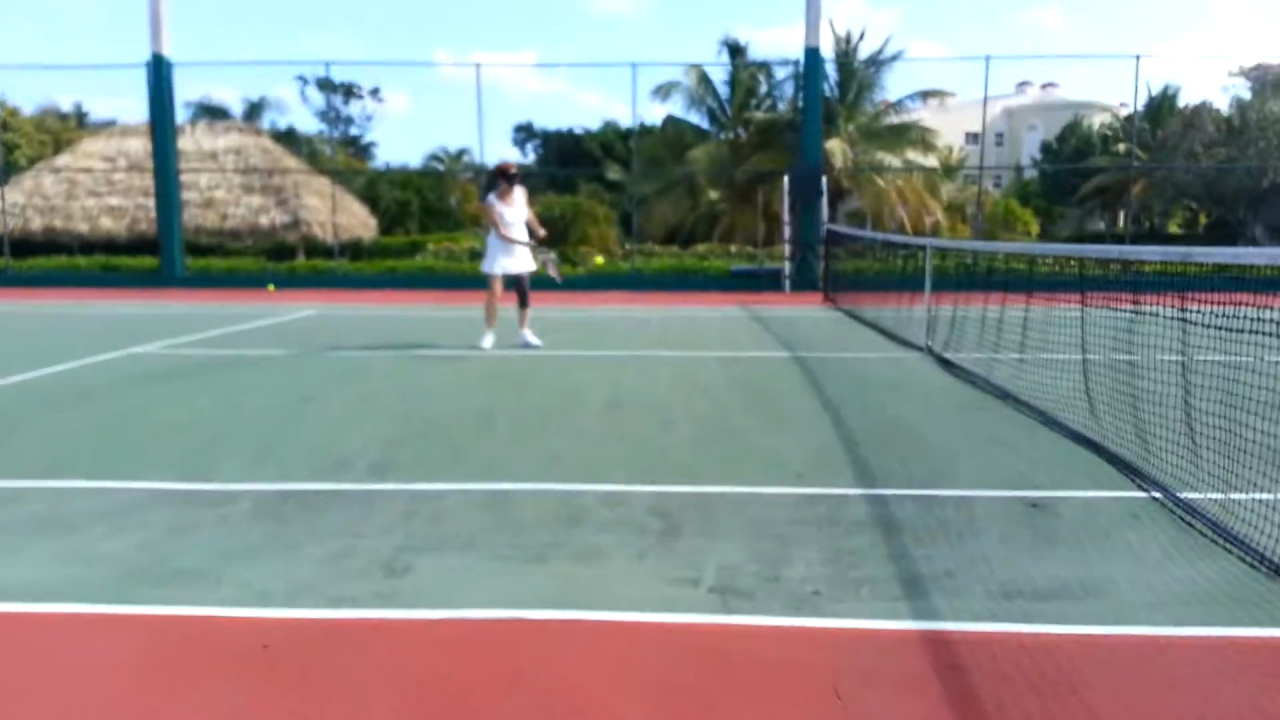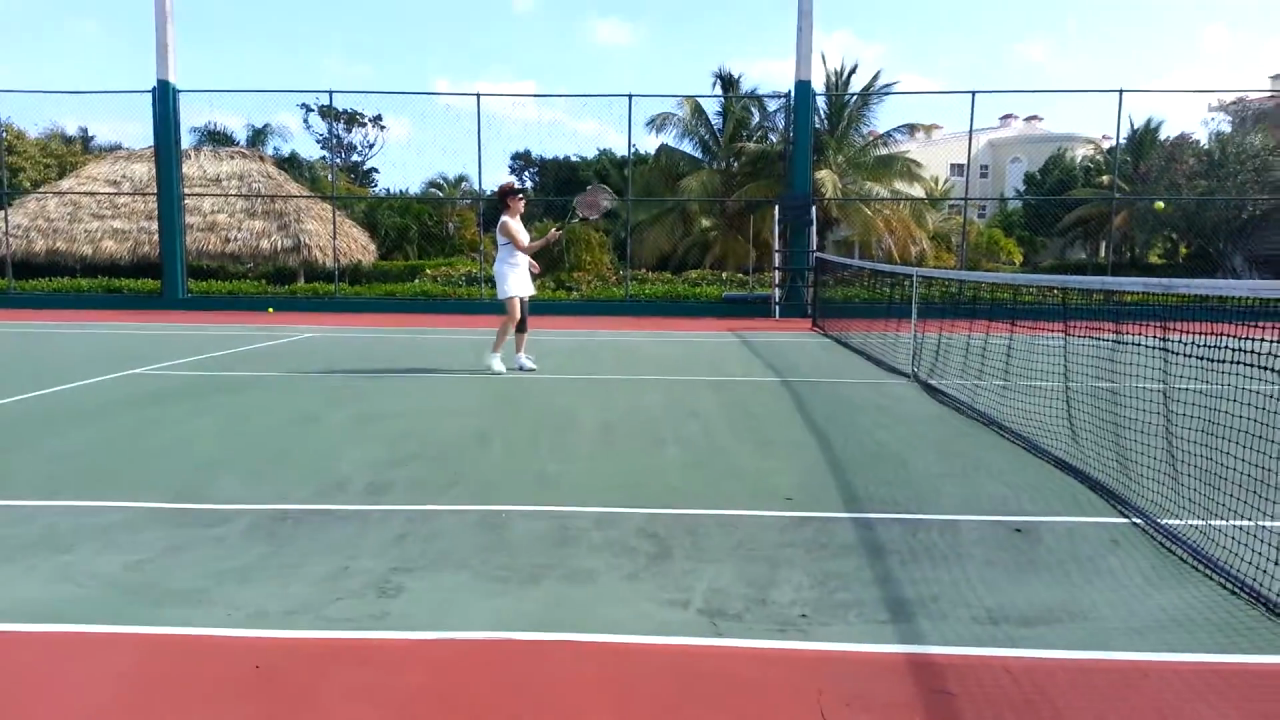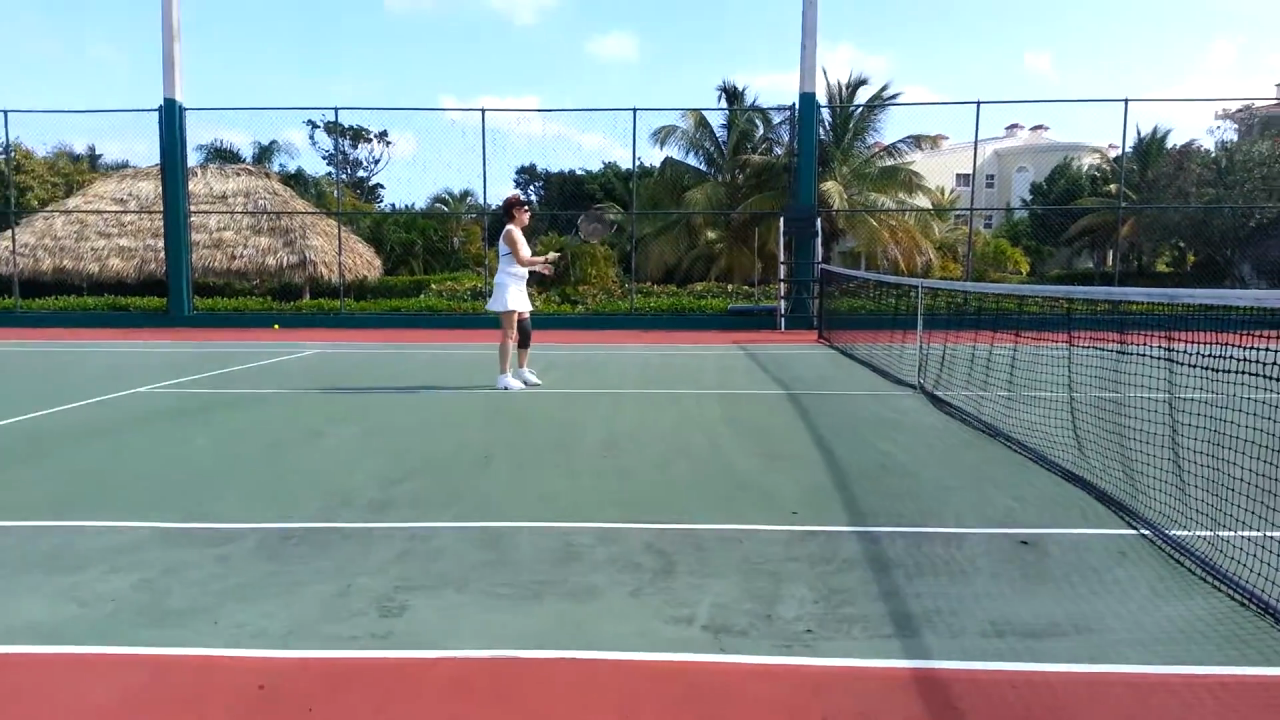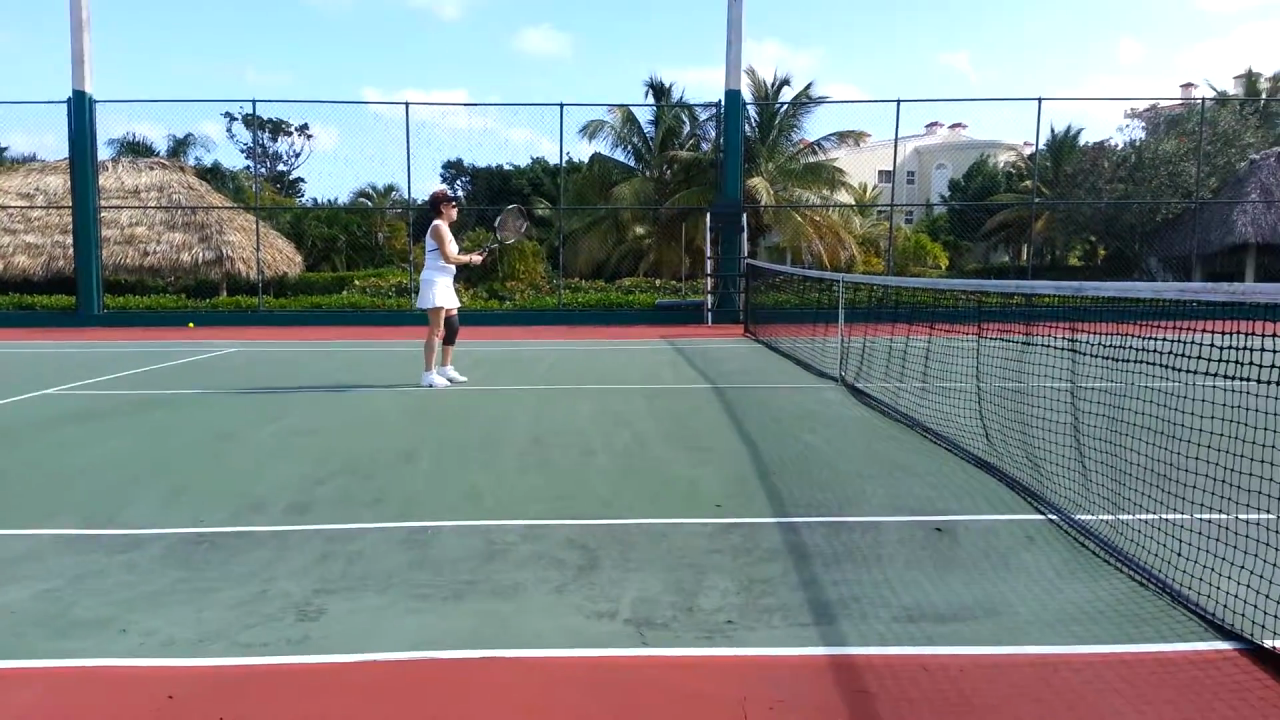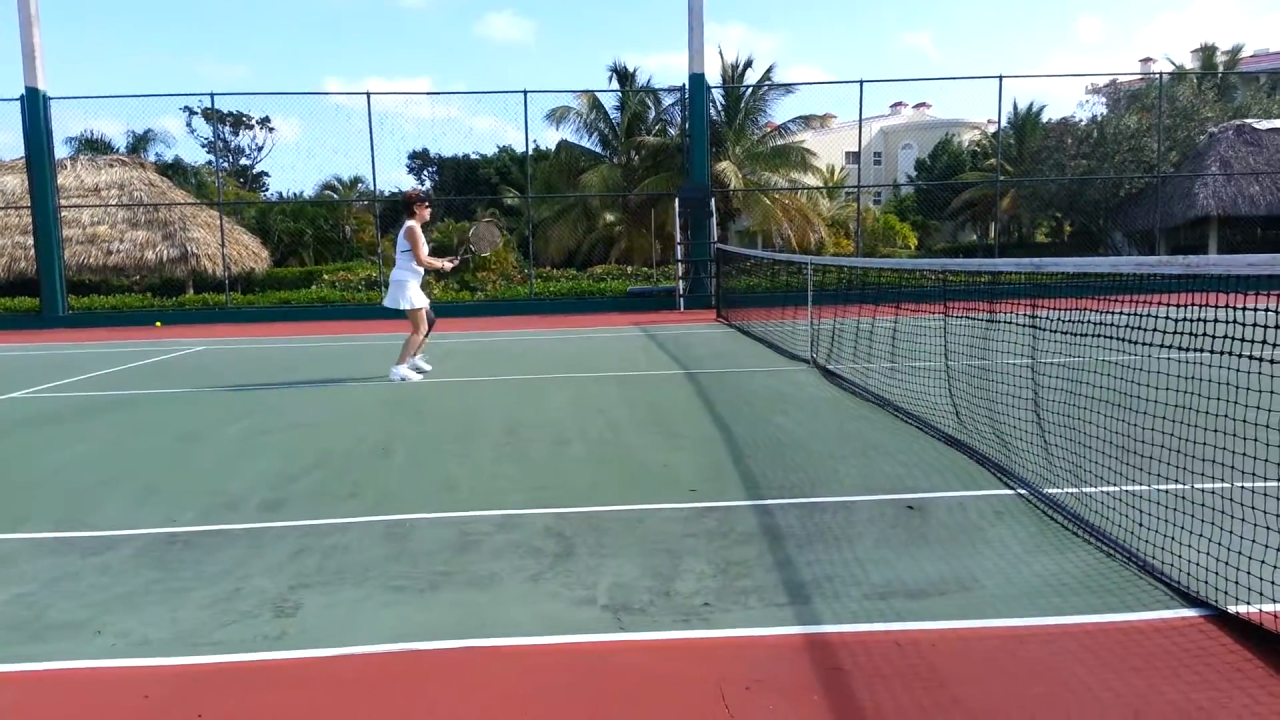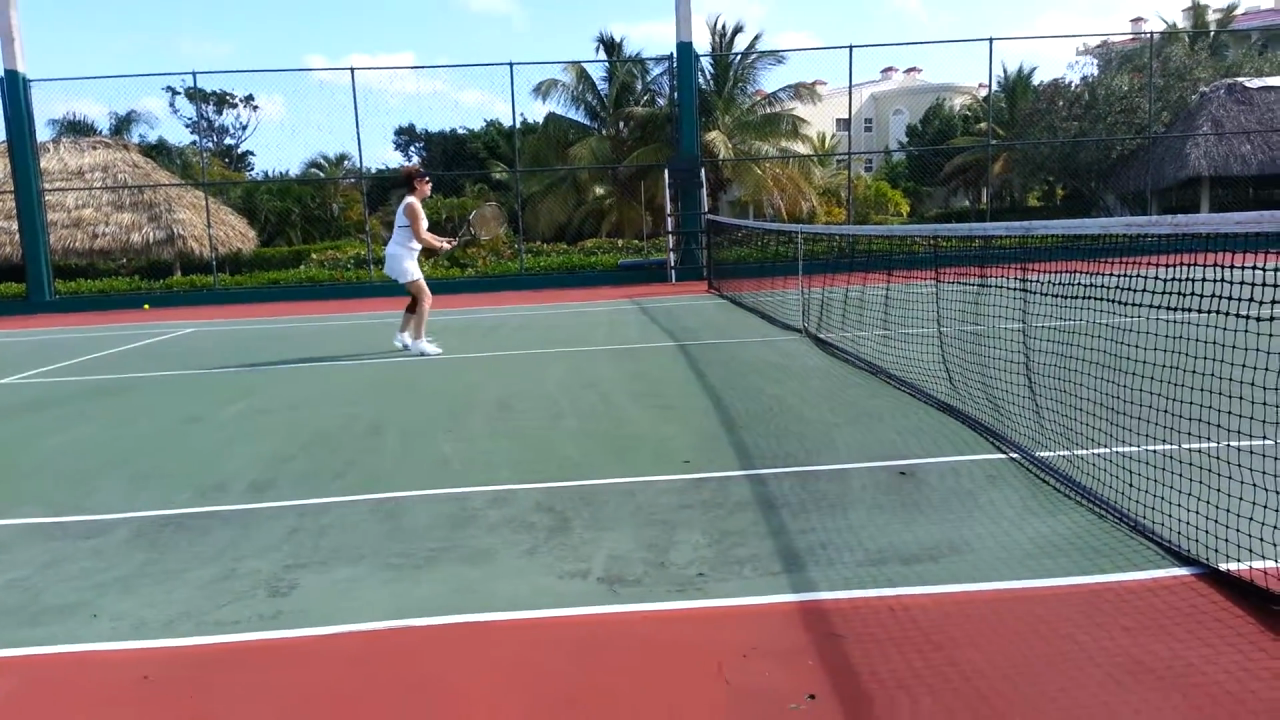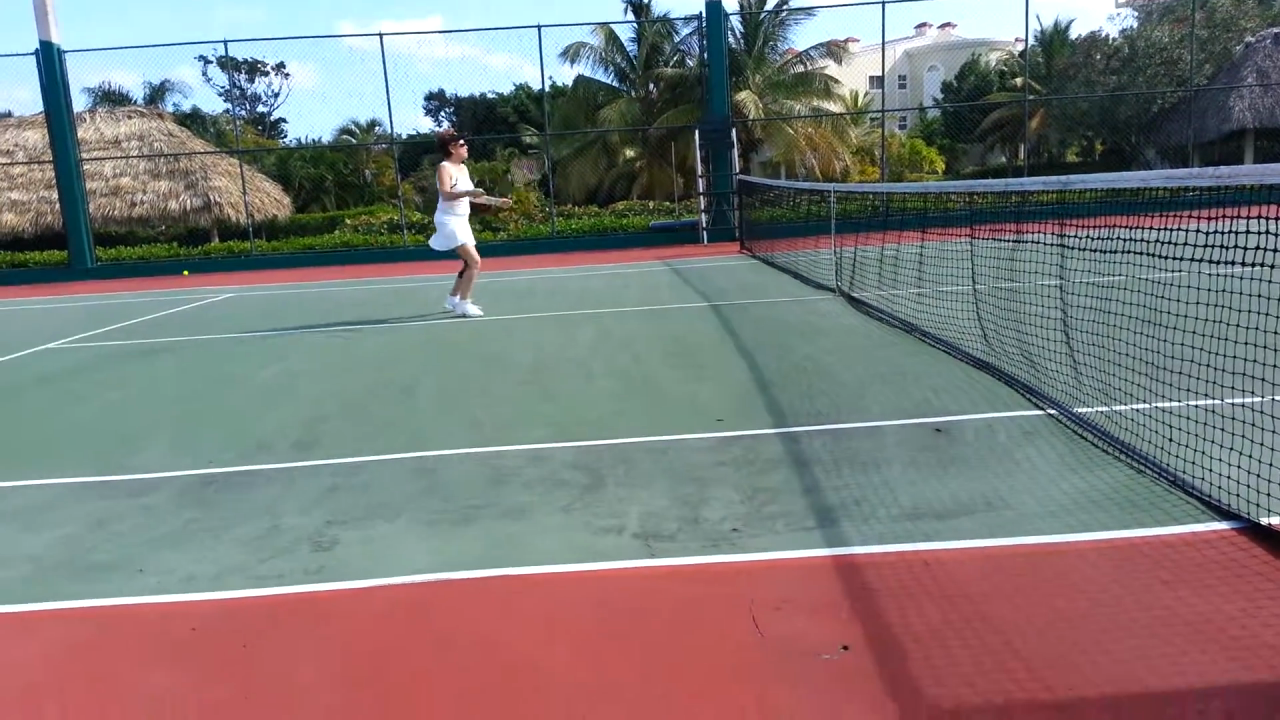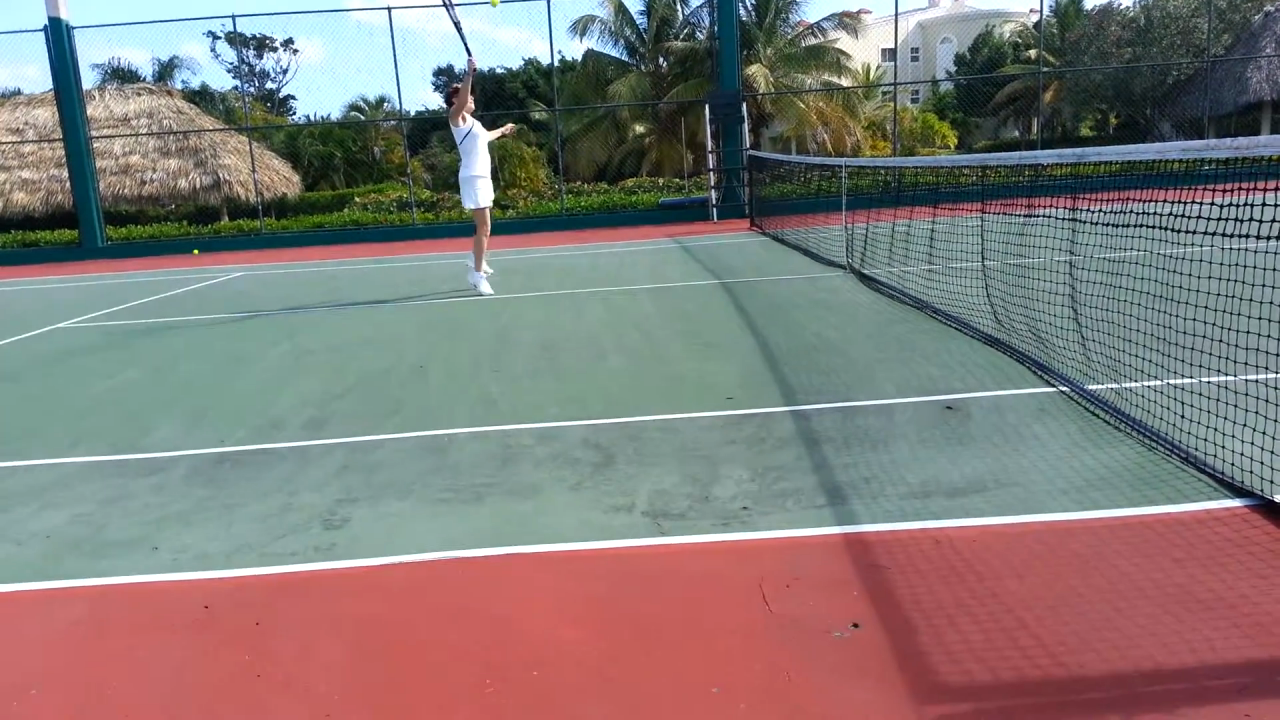
dt=0.4s
person 1, frame 1
left shoulder: (522, 192)
right shoulder: (492, 202)
right elbow: (501, 232)
left wrist: (537, 229)
right wrist: (521, 241)
left hip: (520, 250)
right hip: (500, 250)
left knee: (524, 291)
right knee: (494, 292)
left ankle: (525, 332)
right ankle: (489, 334)
person 1, frame 2
left shoulder: (516, 218)
right shoulder: (506, 223)
right elbow: (524, 248)
left wrist: (528, 260)
right wrist: (547, 239)
left hip: (520, 273)
right hip: (508, 274)
left knee: (522, 317)
right knee: (513, 316)
left ankle: (520, 356)
right ankle: (494, 355)
person 1, frame 3
left shoulder: (517, 232)
right shoulder: (511, 232)
right elbow: (522, 261)
left wrist: (539, 266)
right wrist: (546, 258)
left hip: (517, 287)
right hip: (508, 286)
left knee: (525, 330)
right knee: (510, 332)
left ankle: (522, 370)
right ankle: (504, 377)
person 1, frame 4
left shoulder: (442, 228)
right shoulder: (438, 227)
right elbow: (448, 258)
left wrist: (471, 256)
right wrist: (471, 260)
left hip: (444, 284)
right hip: (435, 283)
left knee: (452, 327)
right knee: (437, 330)
left ankle: (446, 369)
right ankle: (429, 374)
person 1, frame 5
left shoulder: (413, 228)
right shoulder: (413, 228)
left elbow: (420, 259)
right elbow: (421, 261)
left wrist: (443, 261)
right wrist: (443, 266)
left hip: (410, 284)
right hip: (405, 283)
left knee: (430, 319)
right knee: (421, 329)
left ankle: (413, 359)
right ankle: (399, 368)
person 1, frame 6
left shoulder: (413, 203)
right shoulder: (413, 205)
left elbow: (421, 233)
right elbow: (421, 238)
left wrist: (443, 240)
right wrist: (440, 246)
left hip: (404, 256)
right hip: (401, 256)
left knee: (418, 296)
right knee: (425, 298)
left ankle: (403, 335)
right ankle: (419, 342)
person 1, frame 7
left shoulder: (463, 168)
right shoulder: (445, 167)
left elbow: (472, 196)
right elbow: (446, 195)
left wrist: (496, 201)
right wrist: (468, 192)
left hip: (461, 222)
right hip: (448, 222)
left knee: (469, 262)
right knee: (474, 261)
left ankle: (453, 299)
right ankle: (463, 303)
person 1, frame 8
left shoulder: (469, 120)
right shoulder: (456, 115)
left elbow: (484, 137)
right elbow: (463, 97)
left wrist: (502, 130)
right wrist: (469, 73)
left hip: (481, 177)
right hip: (474, 178)
left knee: (484, 225)
right knee: (484, 227)
left ankle: (477, 260)
right ankle: (477, 274)
